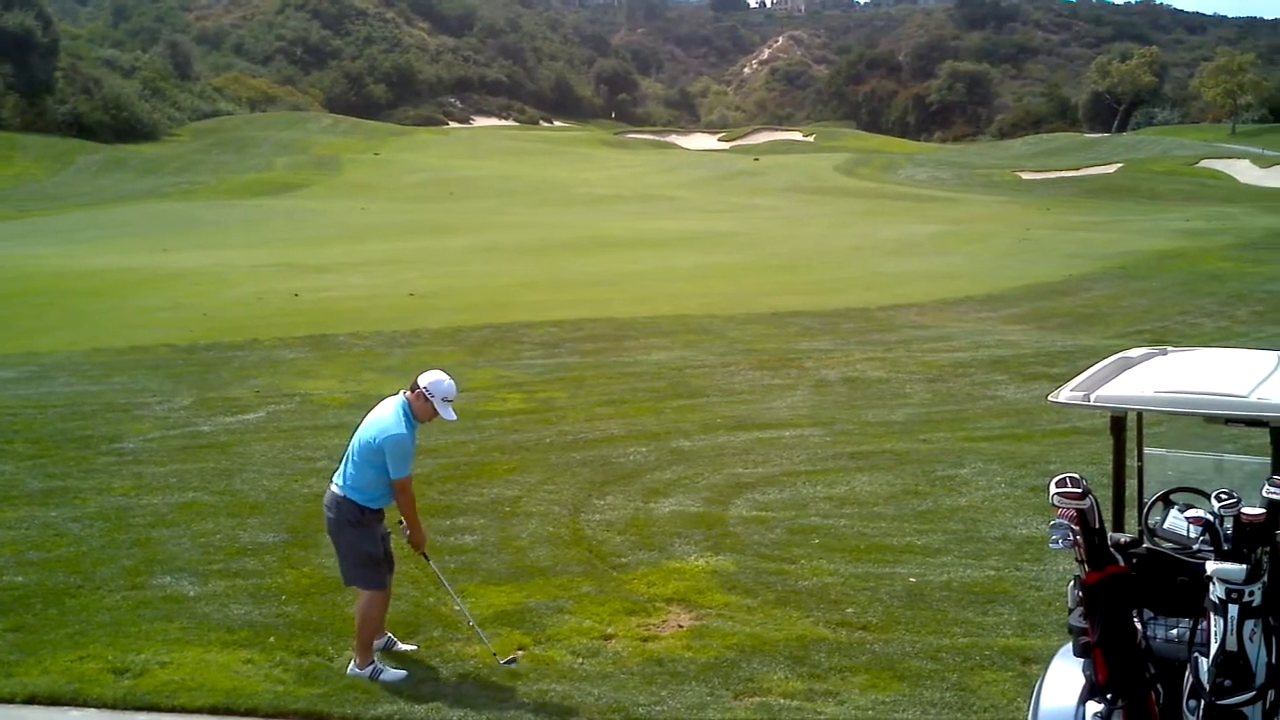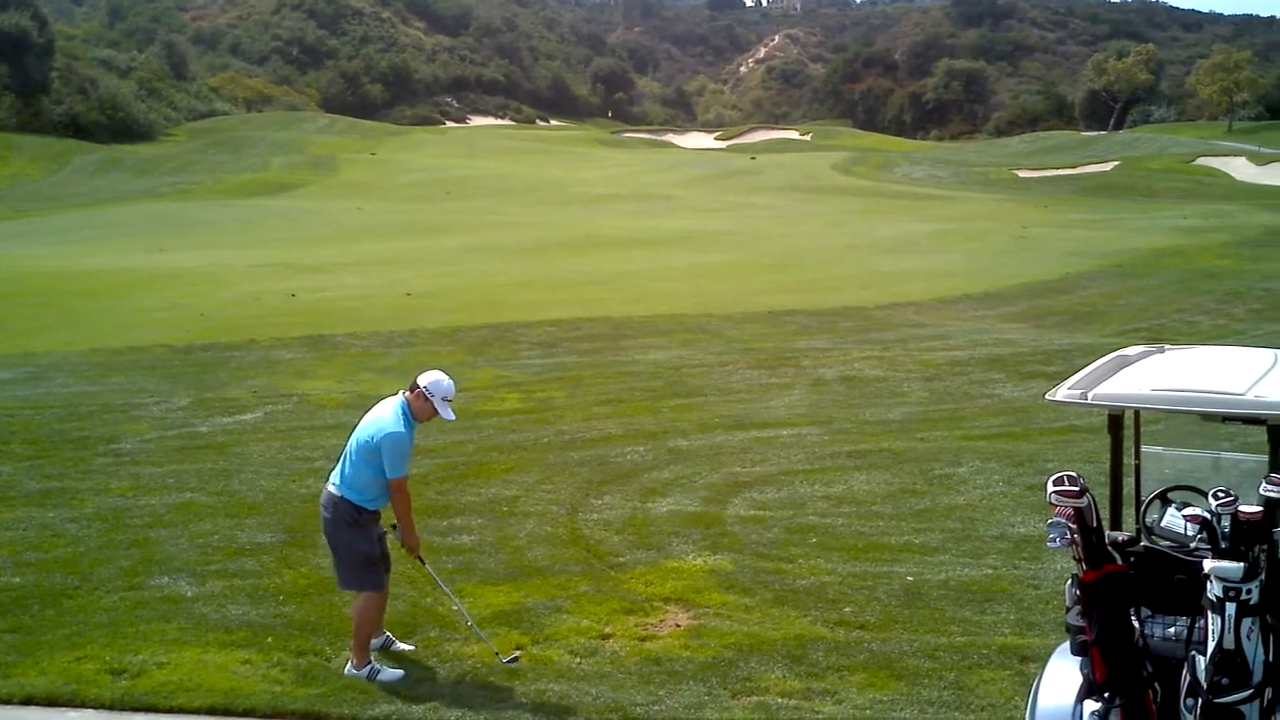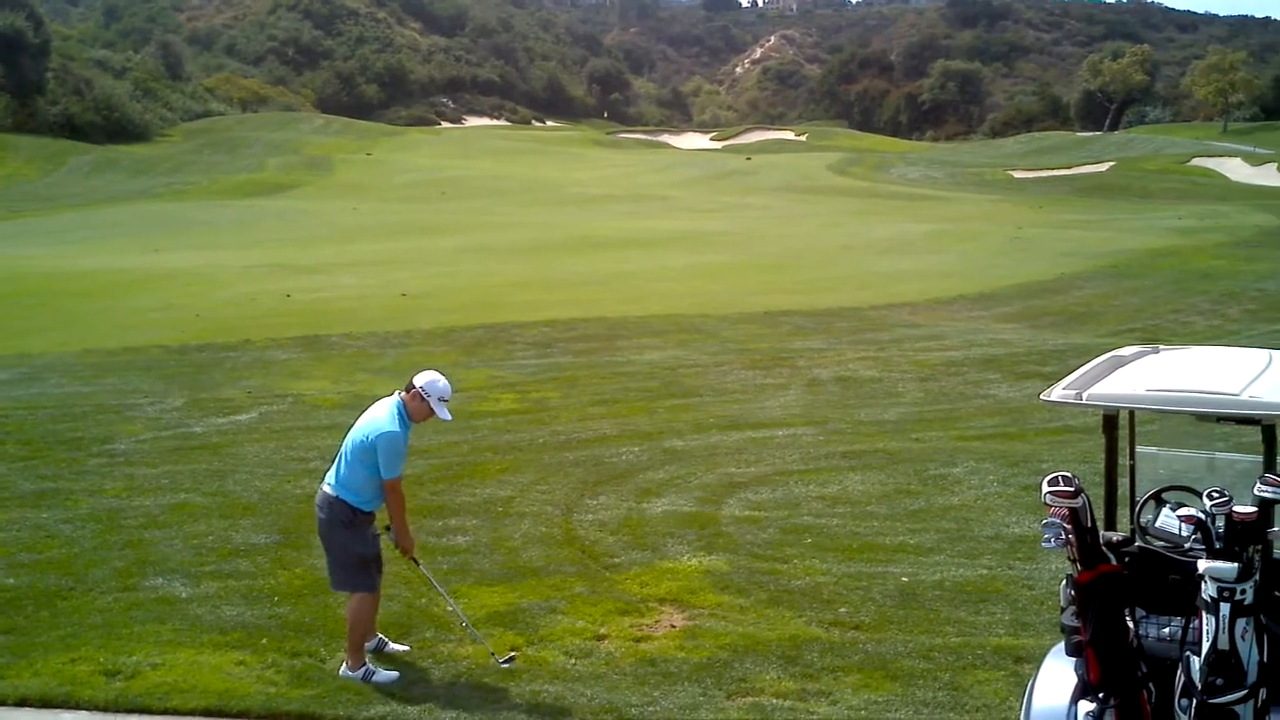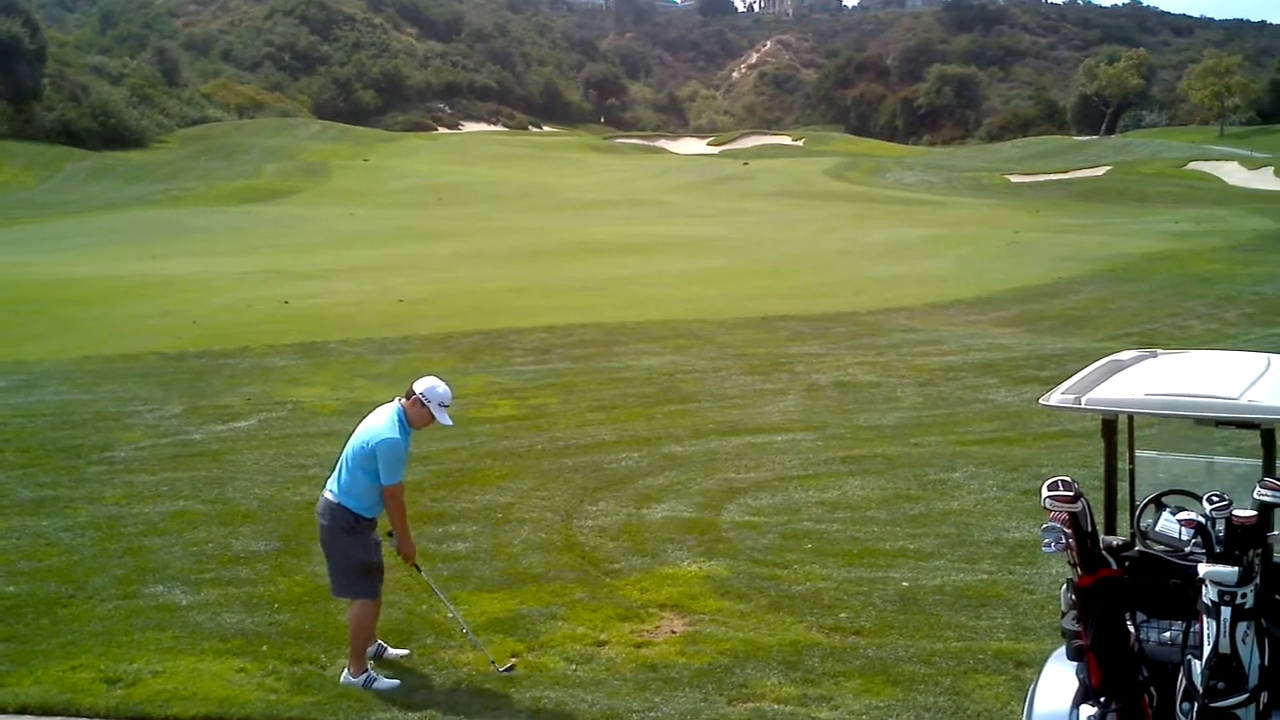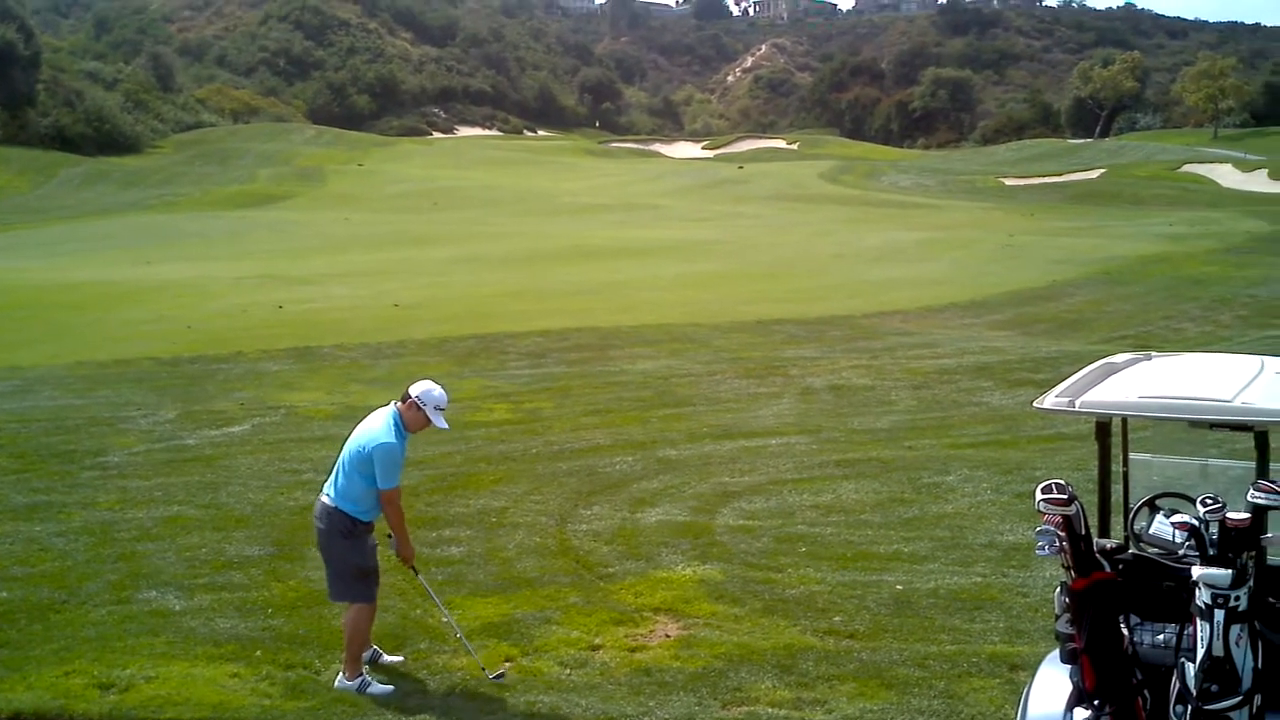
dt=0.1s
person 1, frame 1
left shoulder: (396, 405)
right shoulder: (397, 433)
left elbow: (401, 483)
right elbow: (403, 491)
left wrist: (410, 522)
right wrist: (416, 530)
left hip: (362, 504)
right hip: (351, 510)
left knee: (383, 573)
right knee: (373, 584)
left ankle: (377, 636)
right ankle: (362, 662)
person 1, frame 2
left shoulder: (394, 406)
right shoulder: (396, 432)
left elbow: (395, 484)
right elbow: (398, 491)
left wrist: (403, 526)
right wrist: (410, 533)
left hip: (359, 505)
right hip: (347, 510)
left knee: (380, 573)
right knee: (369, 585)
left ankle: (376, 635)
right ankle: (359, 663)
person 1, frame 3
left shoulder: (390, 406)
right shoulder: (391, 431)
left elbow: (389, 485)
right elbow: (392, 491)
left wrist: (397, 527)
right wrist: (403, 534)
left hip: (352, 506)
right hip: (342, 511)
left knee: (373, 575)
right knee: (362, 587)
left ankle: (369, 637)
right ankle: (354, 664)
person 1, frame 4
left shoulder: (391, 413)
right shoulder: (391, 438)
left elbow: (393, 489)
right elbow: (392, 497)
left wrist: (399, 533)
right wrist: (405, 540)
left hip: (353, 512)
right hip: (343, 517)
left knee: (374, 582)
right knee: (364, 593)
left ankle: (369, 644)
right ankle: (356, 670)
person 1, frame 5
left shoulder: (386, 417)
right shoulder: (387, 442)
left elbow: (390, 492)
right elbow: (390, 501)
left wrist: (399, 536)
right wrist: (404, 543)
left hip: (350, 516)
right hip: (340, 521)
left knee: (369, 587)
right knee: (361, 597)
left ankle: (364, 649)
right ankle: (350, 674)
